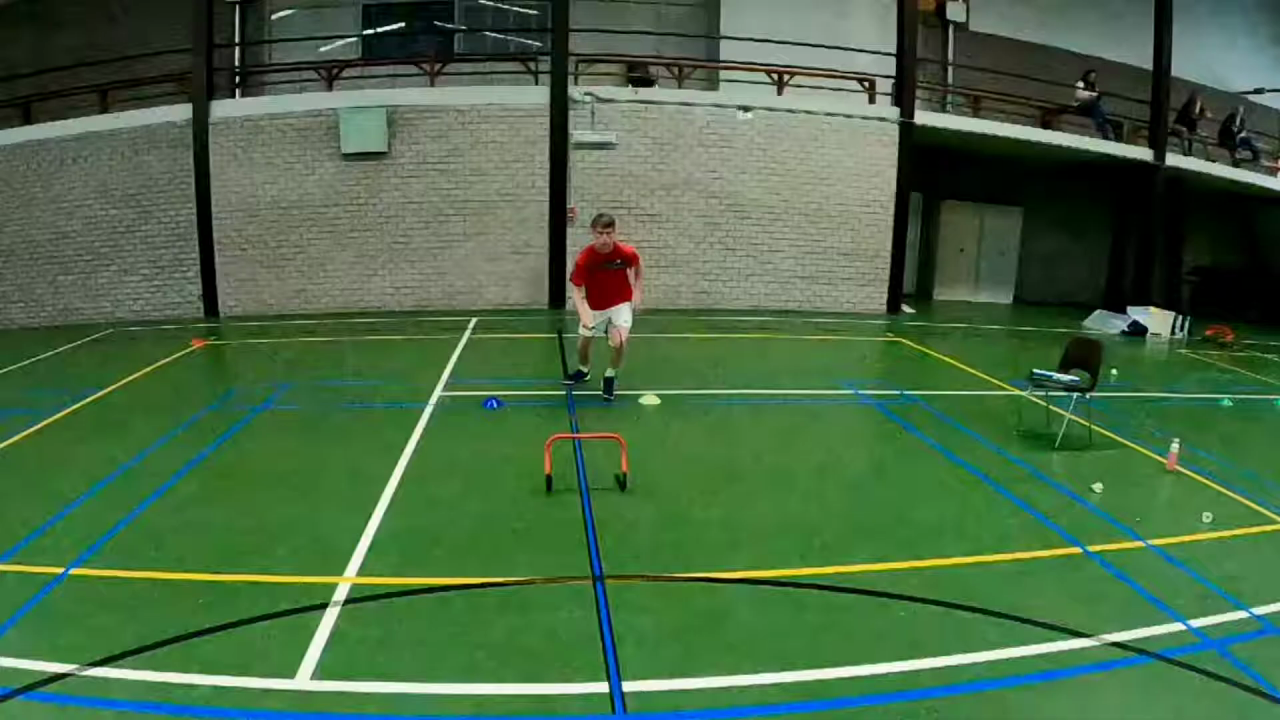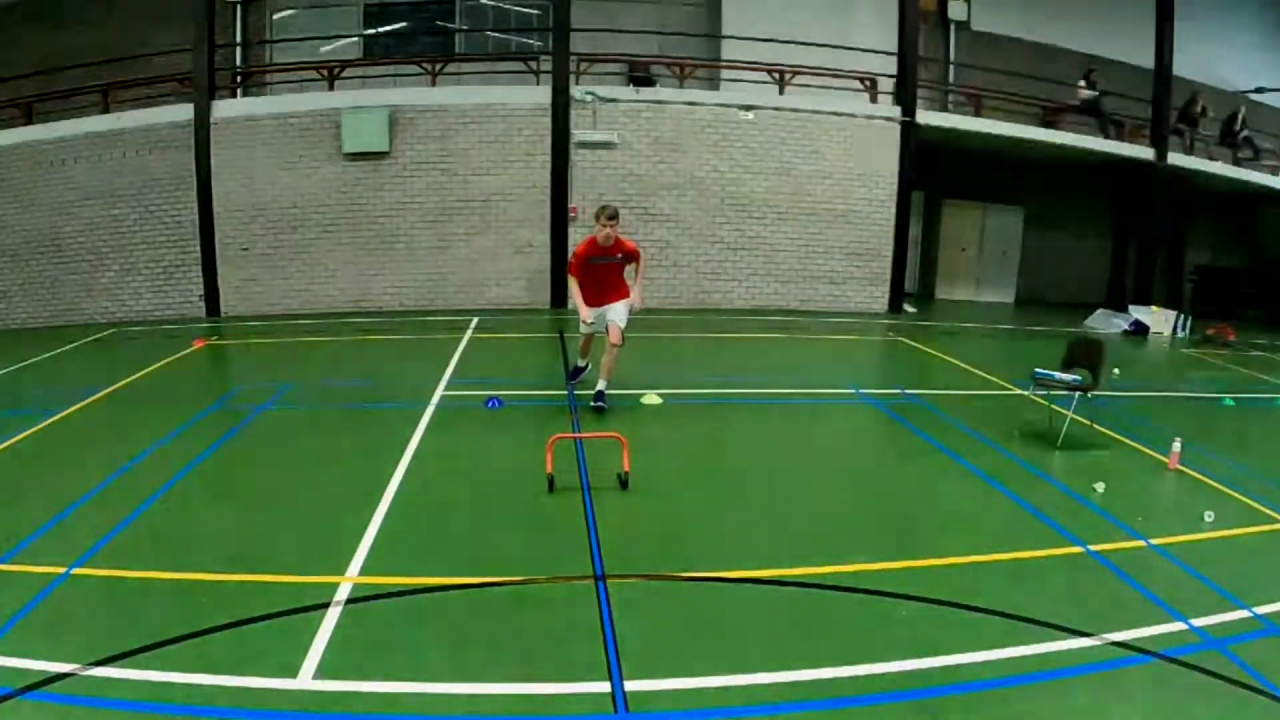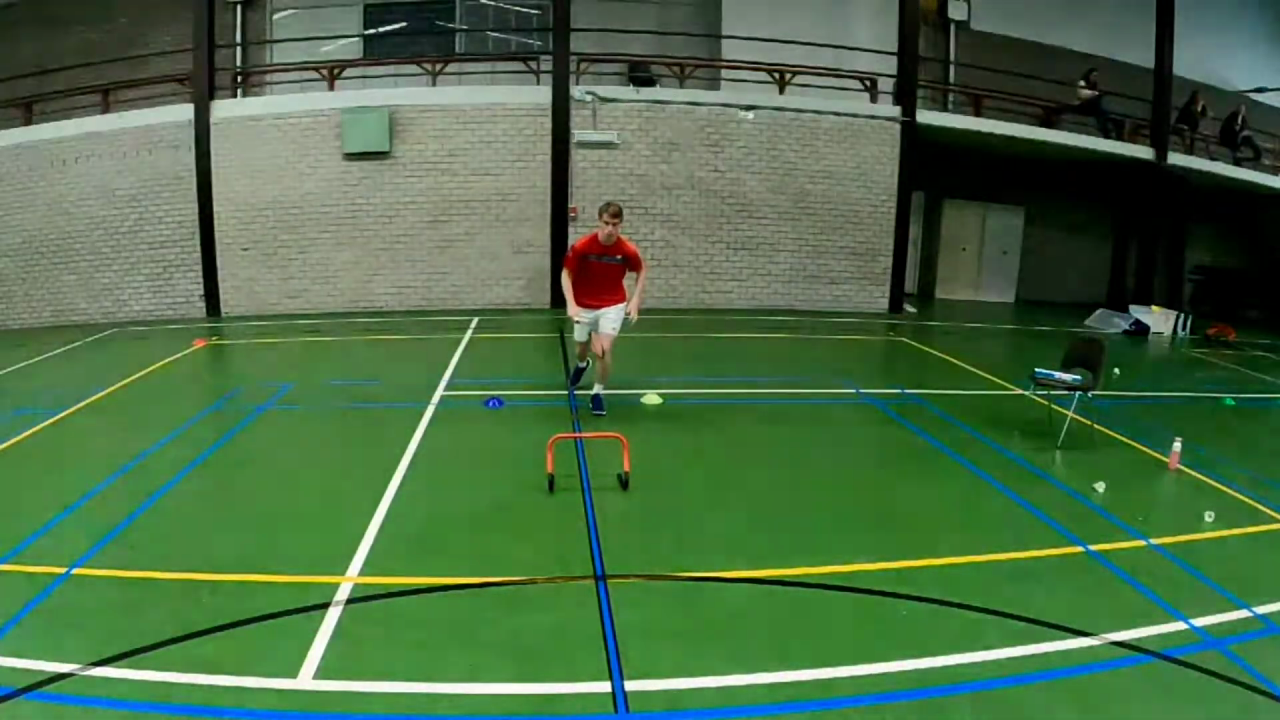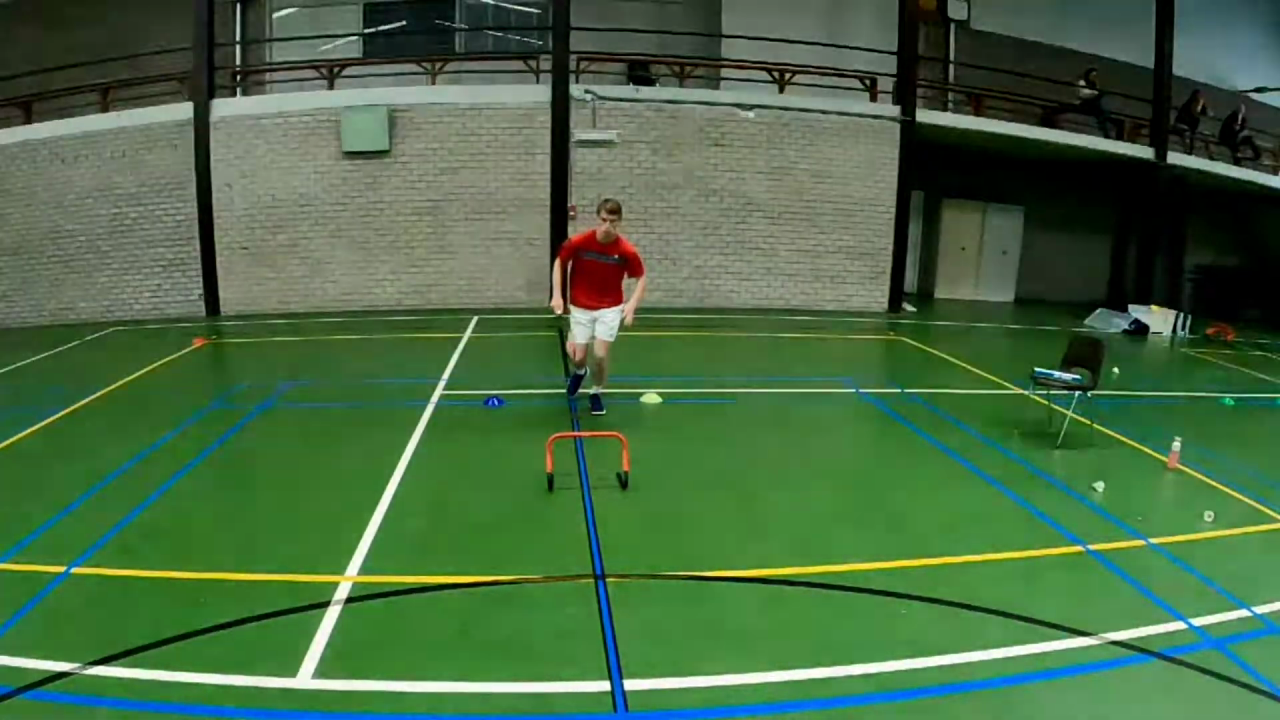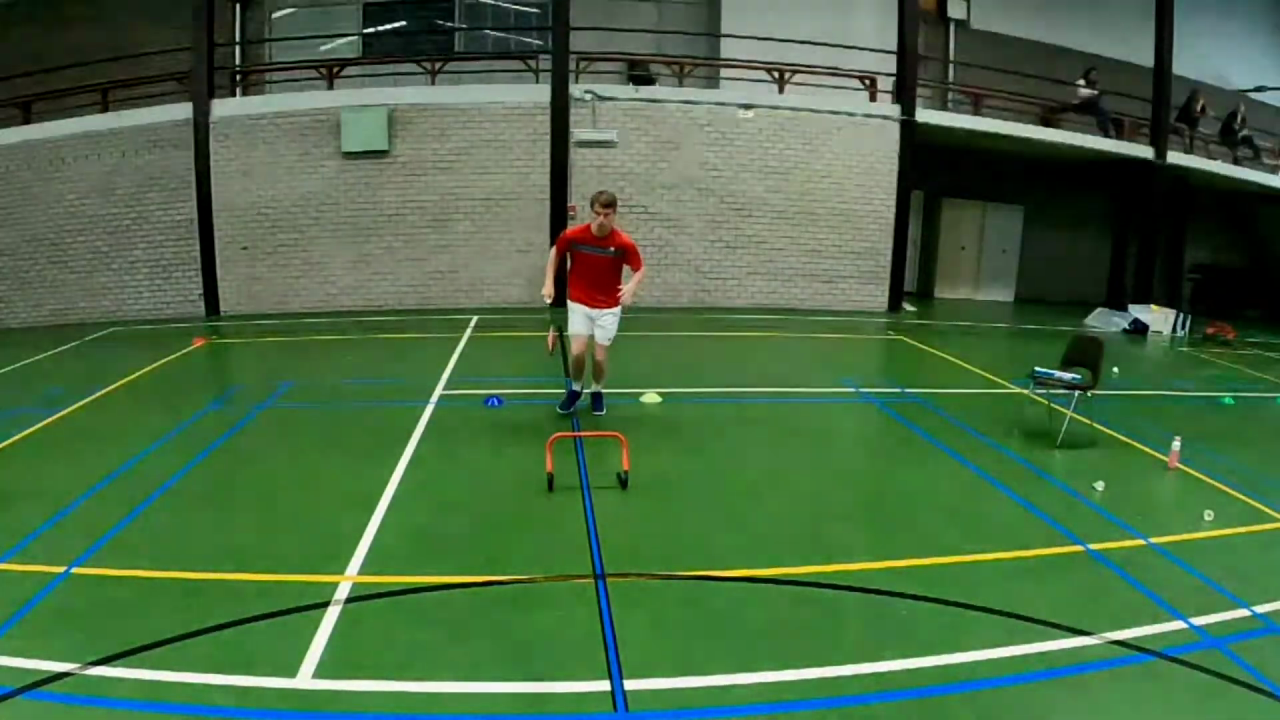
dt=1s
person 1, frame 1
left shoulder: (627, 253)
right shoulder: (584, 259)
left elbow: (638, 266)
right elbow: (577, 291)
left wrist: (637, 292)
right wrist: (583, 315)
left hip: (621, 302)
right hip: (594, 306)
left knee: (619, 342)
right knee: (583, 342)
left ankle: (611, 375)
right ankle: (583, 370)
person 1, frame 2
left shoulder: (627, 247)
right shoulder: (582, 251)
left elbow: (640, 261)
right elbow: (573, 281)
left wrist: (636, 290)
right wrist: (582, 308)
left hip: (618, 300)
right hip: (590, 303)
left knee: (614, 342)
right knee: (586, 338)
left ankle: (600, 390)
right ankle: (582, 365)
person 1, frame 3
left shoulder: (628, 250)
right shoulder: (581, 247)
left elbow: (641, 271)
right elbow: (566, 273)
left wrist: (635, 300)
right wrist: (571, 304)
left hip: (613, 306)
right hip: (584, 306)
left knee: (605, 350)
right knee: (582, 349)
left ankle: (597, 393)
right ankle: (582, 364)
person 1, frame 4
left shoulder: (627, 251)
right shoulder: (578, 243)
left elbow: (641, 277)
right elbow: (559, 262)
left wrist: (632, 304)
right wrist: (557, 295)
left hip: (610, 309)
right hip: (580, 307)
left knee: (600, 355)
right knee: (578, 357)
left ankle: (596, 393)
right ankle: (580, 372)
person 1, frame 5
left shoulder: (624, 243)
right shoulder: (572, 236)
left elbow: (640, 269)
right elbow: (555, 252)
left wrist: (631, 286)
right wrist: (549, 282)
left hip: (608, 307)
right hip: (579, 303)
left knee: (599, 357)
right knee: (577, 352)
left ankle: (597, 391)
right ankle: (575, 389)
